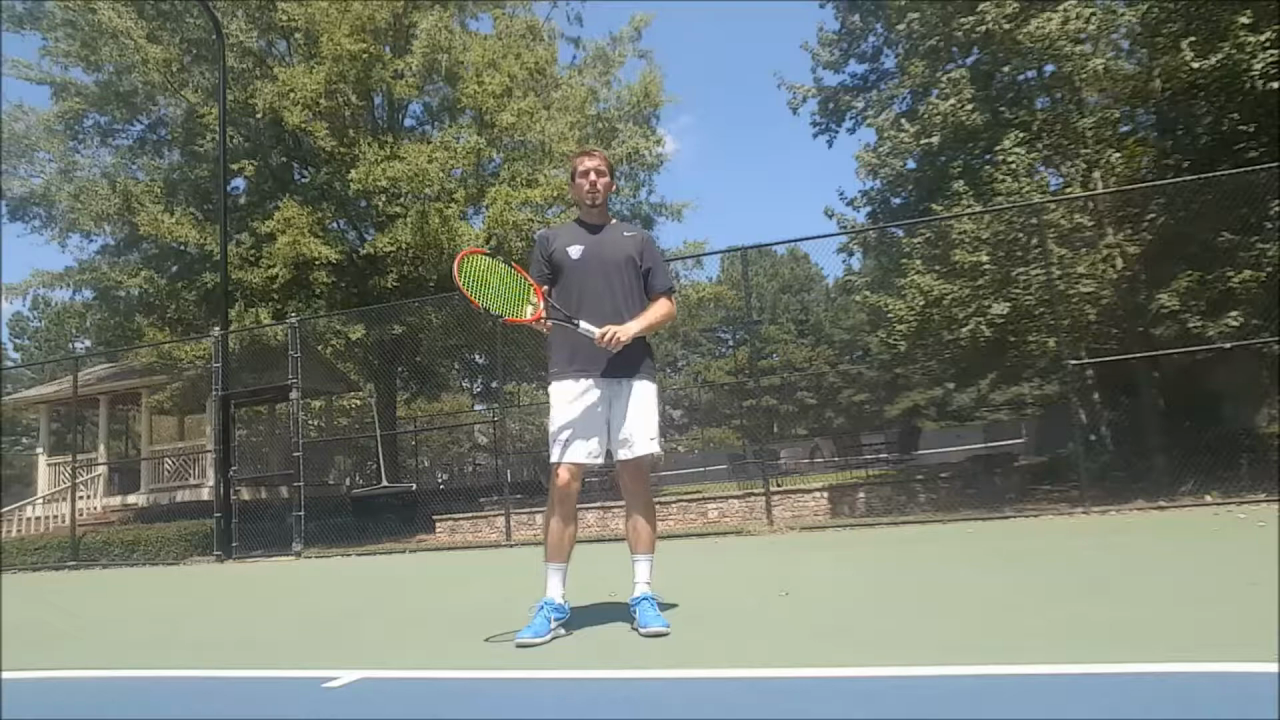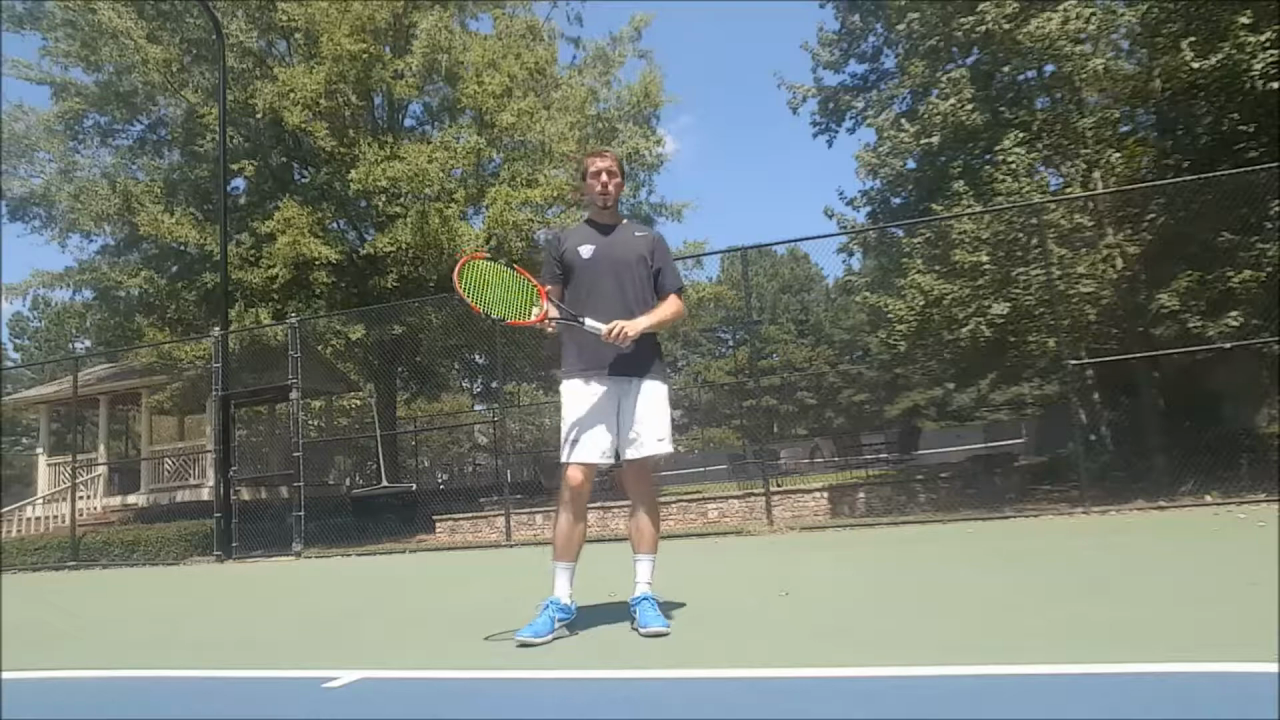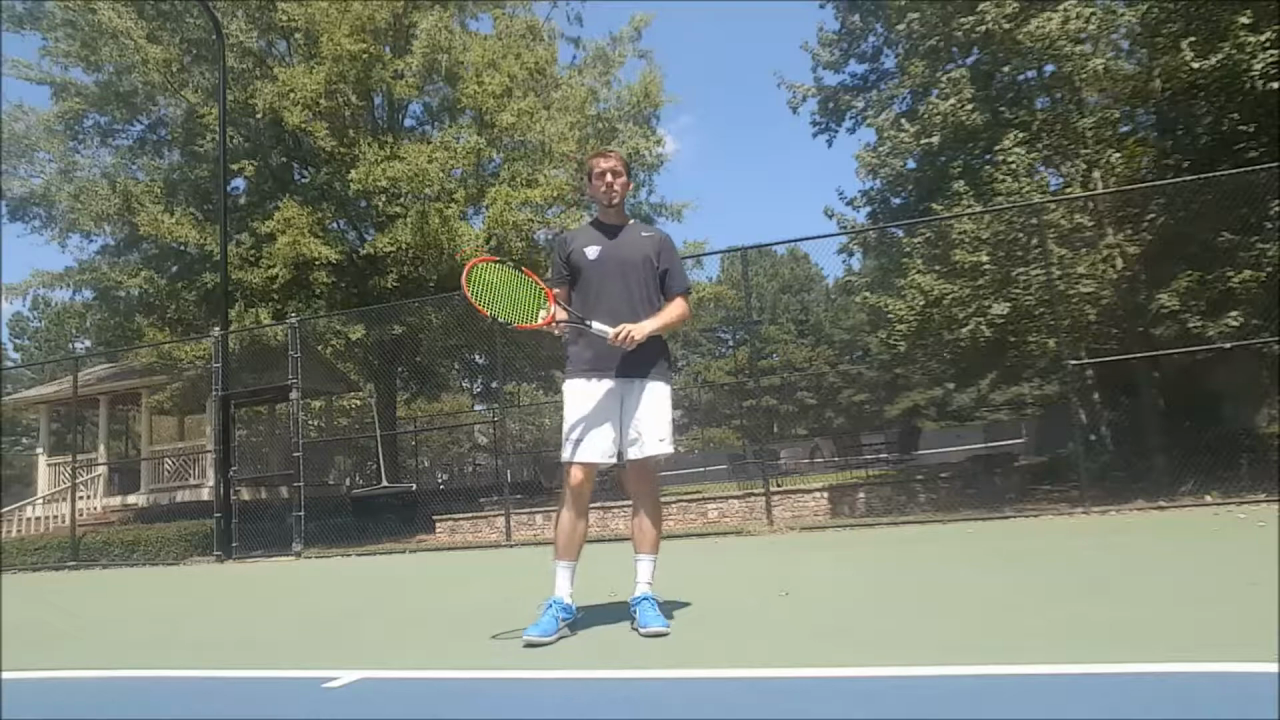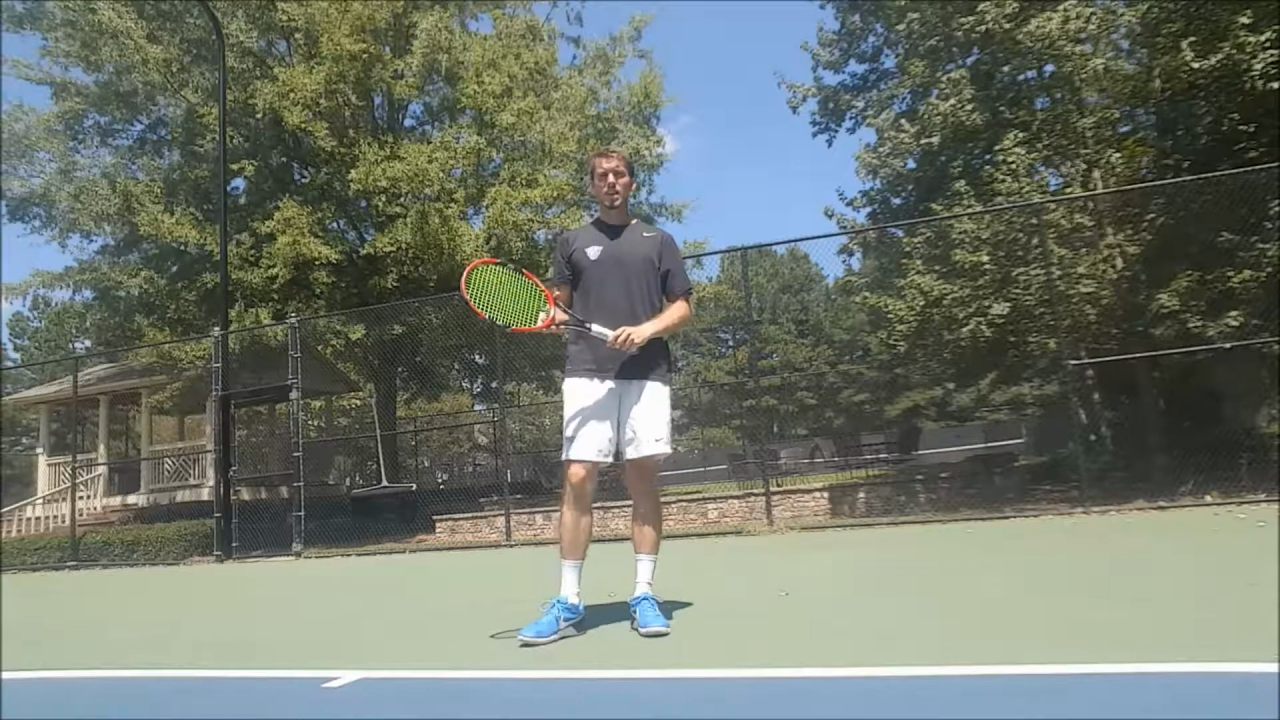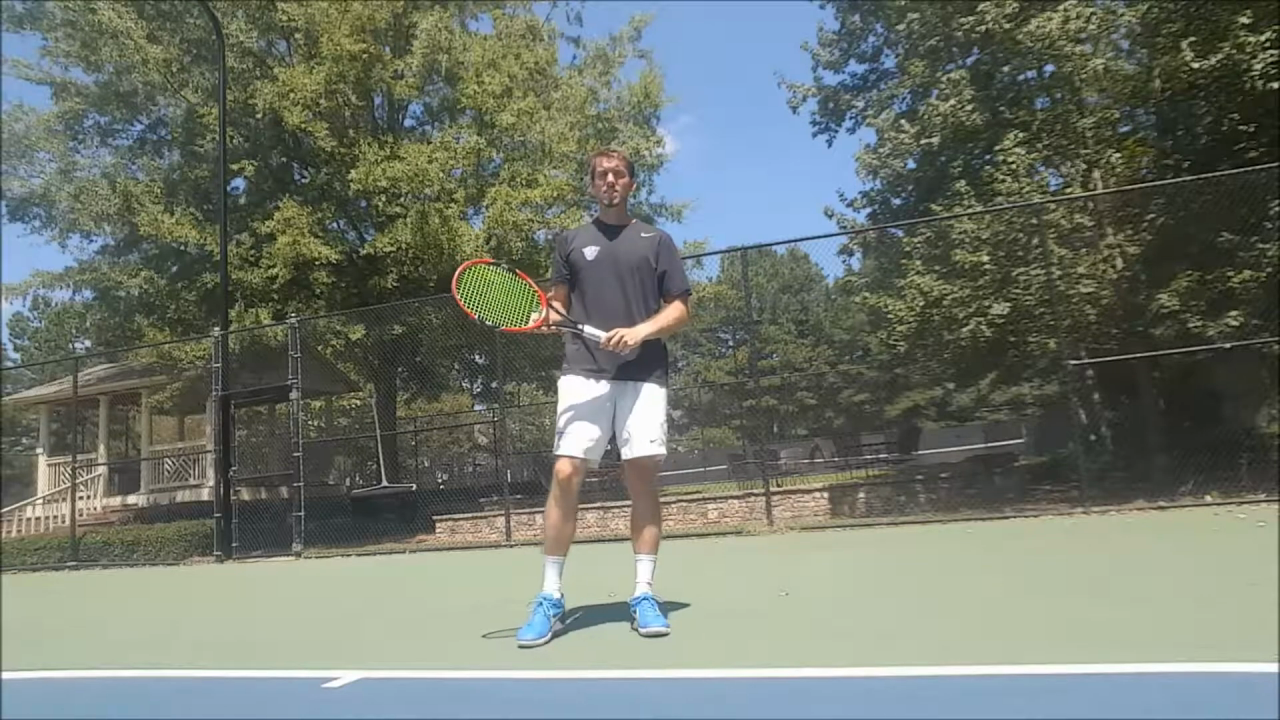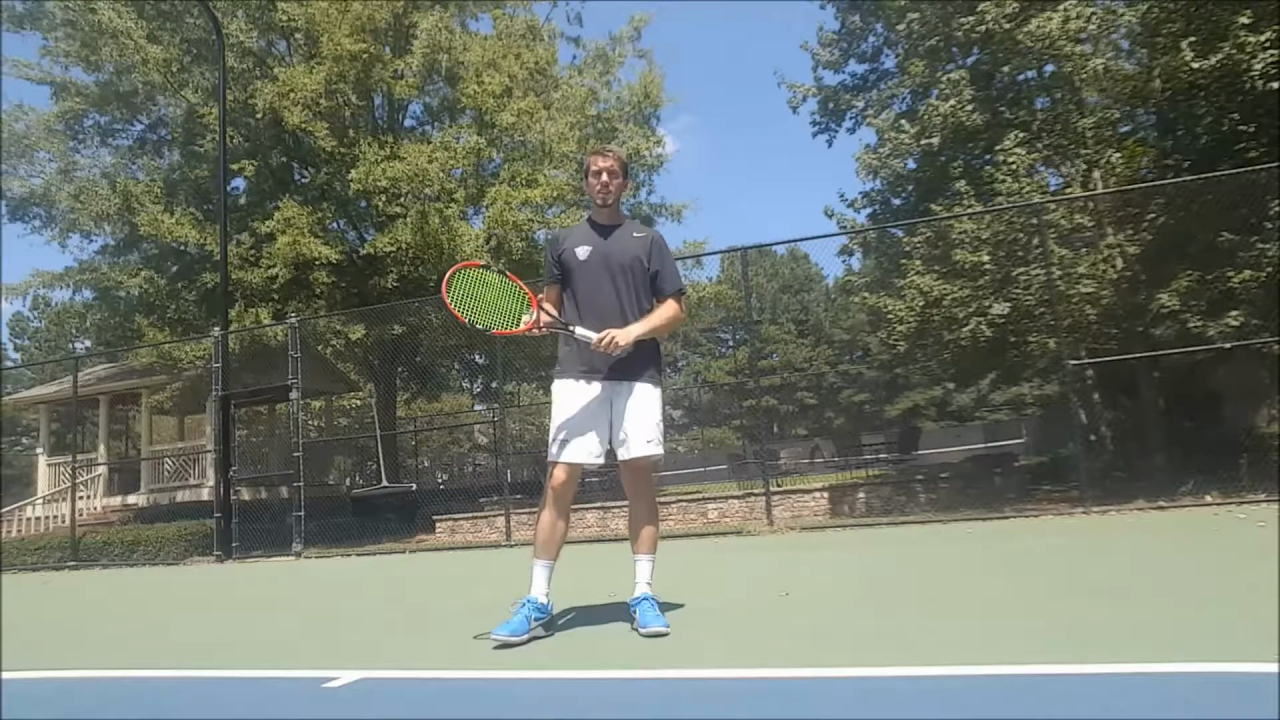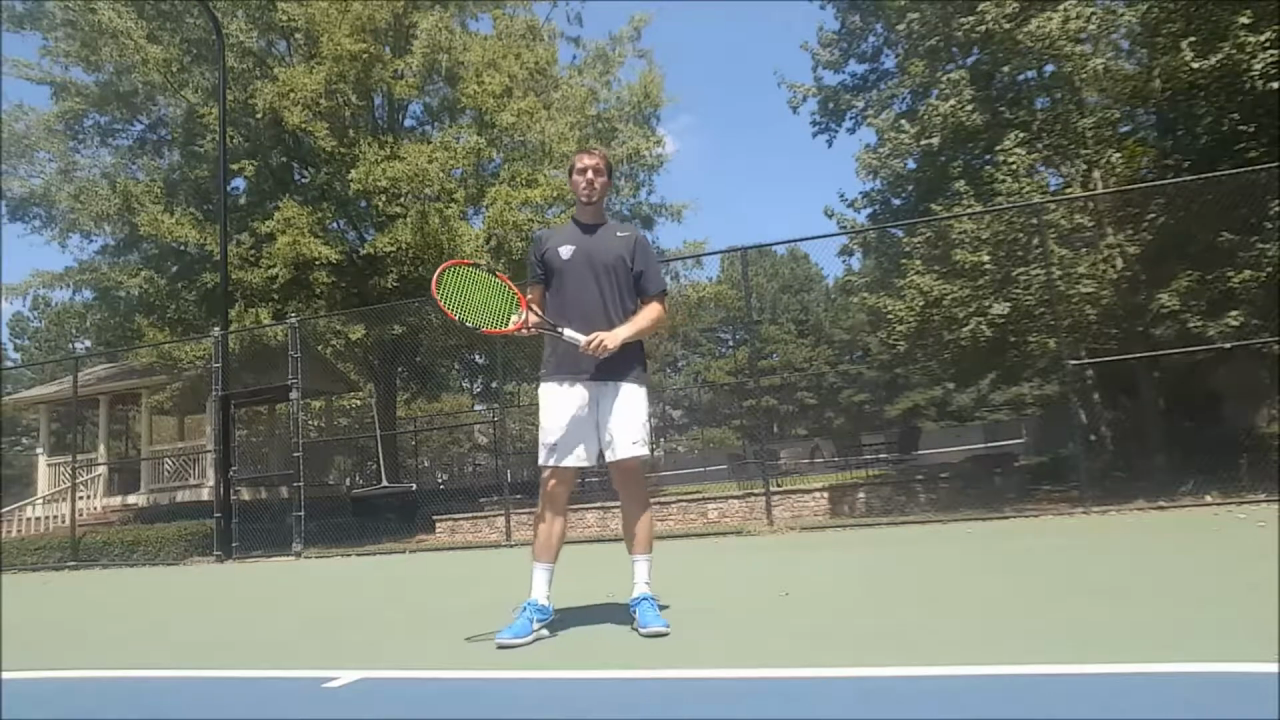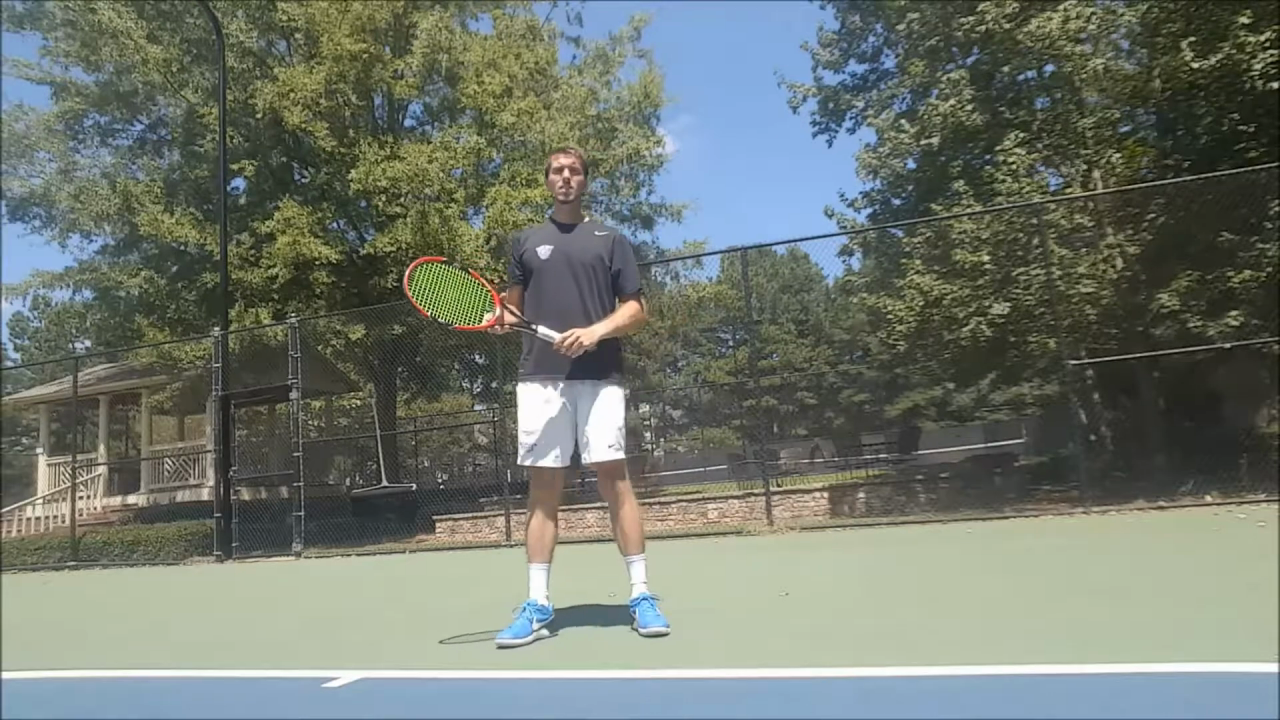
dt=0.2s
person 1, frame 1
left shoulder: (638, 240)
right shoulder: (551, 240)
left elbow: (666, 305)
left wrist: (631, 327)
left hip: (633, 374)
right hip: (573, 376)
left knee: (636, 479)
right knee: (563, 483)
left ankle: (643, 596)
right ankle: (554, 604)
person 1, frame 2
left shoulder: (649, 240)
right shoulder: (562, 241)
left elbow: (676, 304)
right elbow: (548, 304)
left wrist: (640, 323)
right wrist: (544, 316)
left hip: (643, 374)
right hip: (584, 376)
left knee: (640, 480)
right knee: (575, 483)
left ankle: (643, 595)
right ankle: (560, 603)
person 1, frame 3
left shoulder: (656, 241)
right shoulder: (570, 243)
left elbow: (681, 306)
right elbow: (556, 305)
left wrist: (645, 326)
right wrist: (552, 317)
left hip: (647, 374)
right hip: (587, 376)
left knee: (642, 480)
right knee: (577, 482)
left ankle: (643, 595)
right ankle: (561, 602)
person 1, frame 4
left shoulder: (658, 241)
right shoulder: (572, 242)
left elbow: (682, 307)
right elbow: (560, 305)
left wrist: (646, 329)
right wrist: (552, 318)
left hip: (646, 375)
right hip: (587, 375)
left knee: (643, 479)
right knee: (578, 480)
left ankle: (644, 595)
right ankle: (567, 601)
person 1, frame 5
left shoulder: (657, 241)
right shoulder: (571, 241)
left elbow: (680, 308)
right elbow: (558, 302)
left wrist: (640, 331)
right wrist: (547, 316)
left hip: (643, 376)
right hip: (583, 374)
left knee: (642, 479)
right knee: (565, 475)
left ankle: (643, 595)
right ankle: (550, 598)
person 1, frame 6
left shoulder: (648, 240)
right shoulder: (563, 242)
left elbow: (674, 308)
right elbow: (550, 303)
left wrist: (631, 332)
right wrist: (539, 317)
left hip: (636, 376)
right hip: (576, 377)
left knee: (639, 480)
right knee: (559, 483)
left ankle: (642, 595)
right ankle: (536, 603)
person 1, frame 7
left shoulder: (632, 240)
right shoulder: (546, 241)
left elbow: (657, 309)
right elbow: (535, 303)
left wrist: (618, 335)
right wrist: (525, 320)
left hip: (622, 377)
right hip: (562, 378)
left knee: (630, 479)
right knee: (553, 487)
left ankle: (642, 596)
right ankle: (538, 605)
person 1, frame 8
left shoulder: (611, 240)
right shoulder: (525, 241)
left elbow: (635, 309)
right elbow: (513, 304)
left wrist: (593, 332)
right wrist: (500, 319)
left hip: (599, 377)
right hip: (540, 378)
left knee: (614, 480)
right knee: (542, 487)
left ankle: (640, 595)
right ankle: (537, 605)
